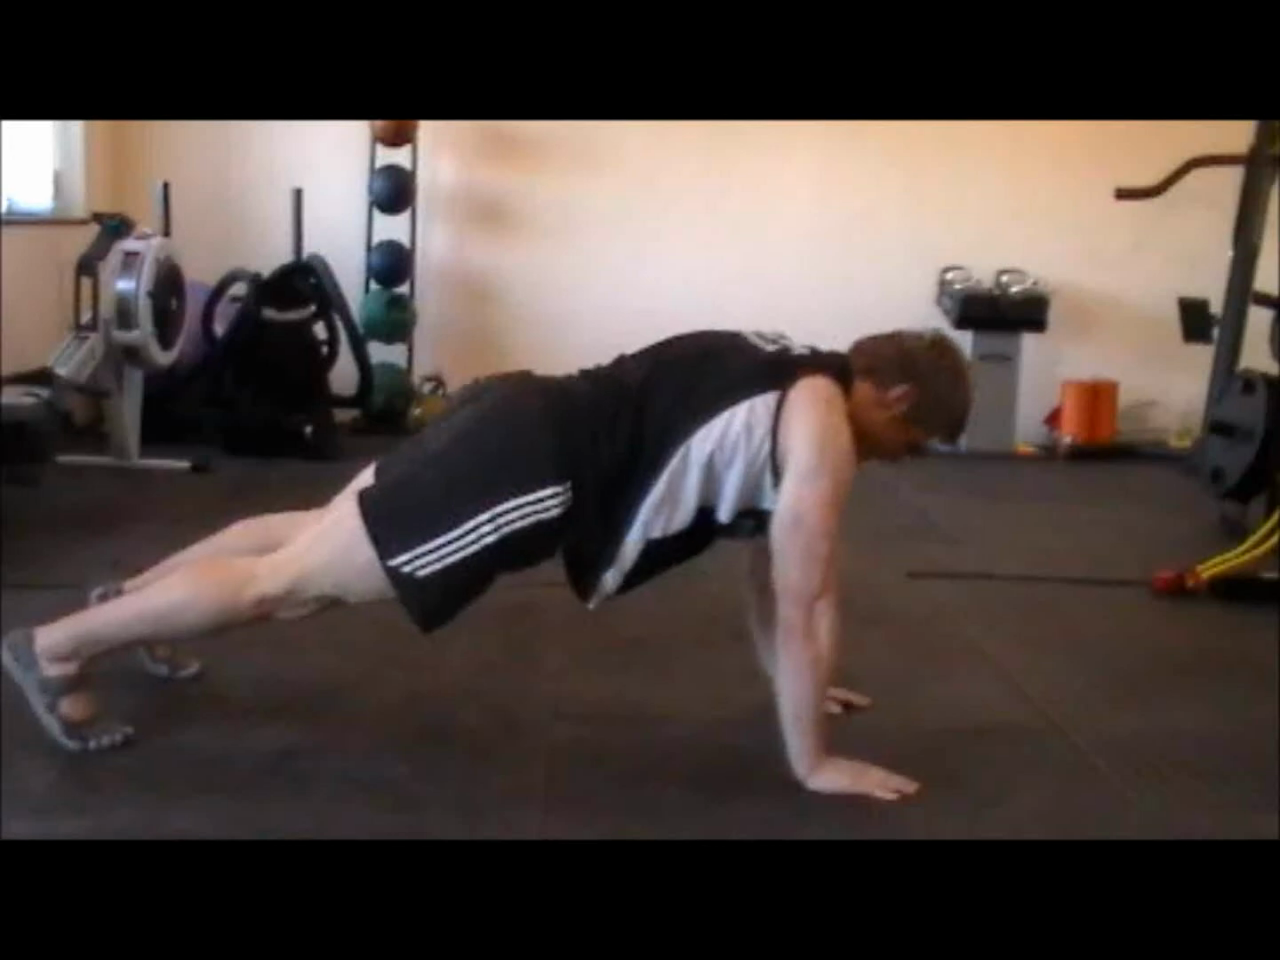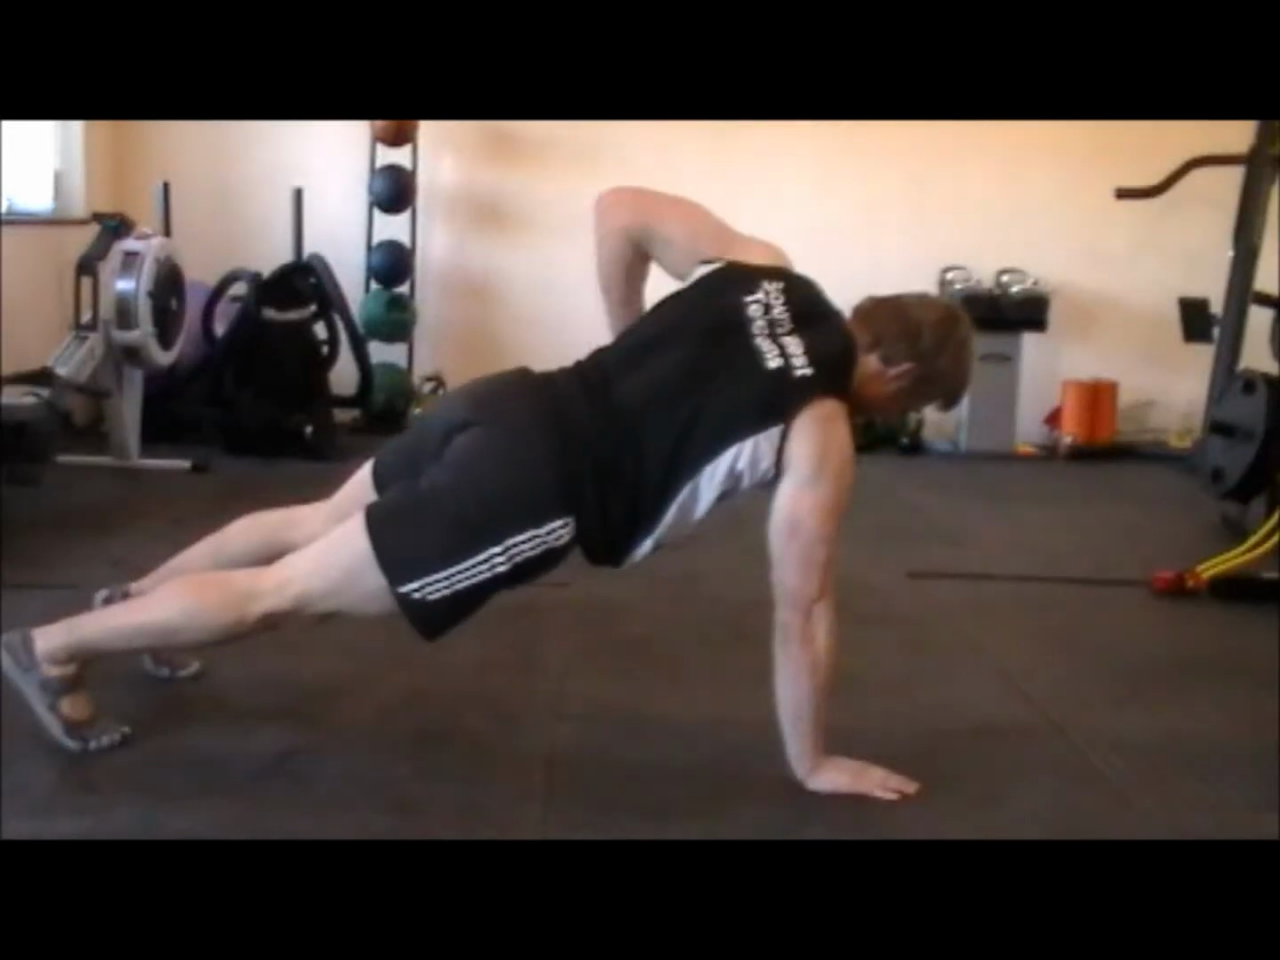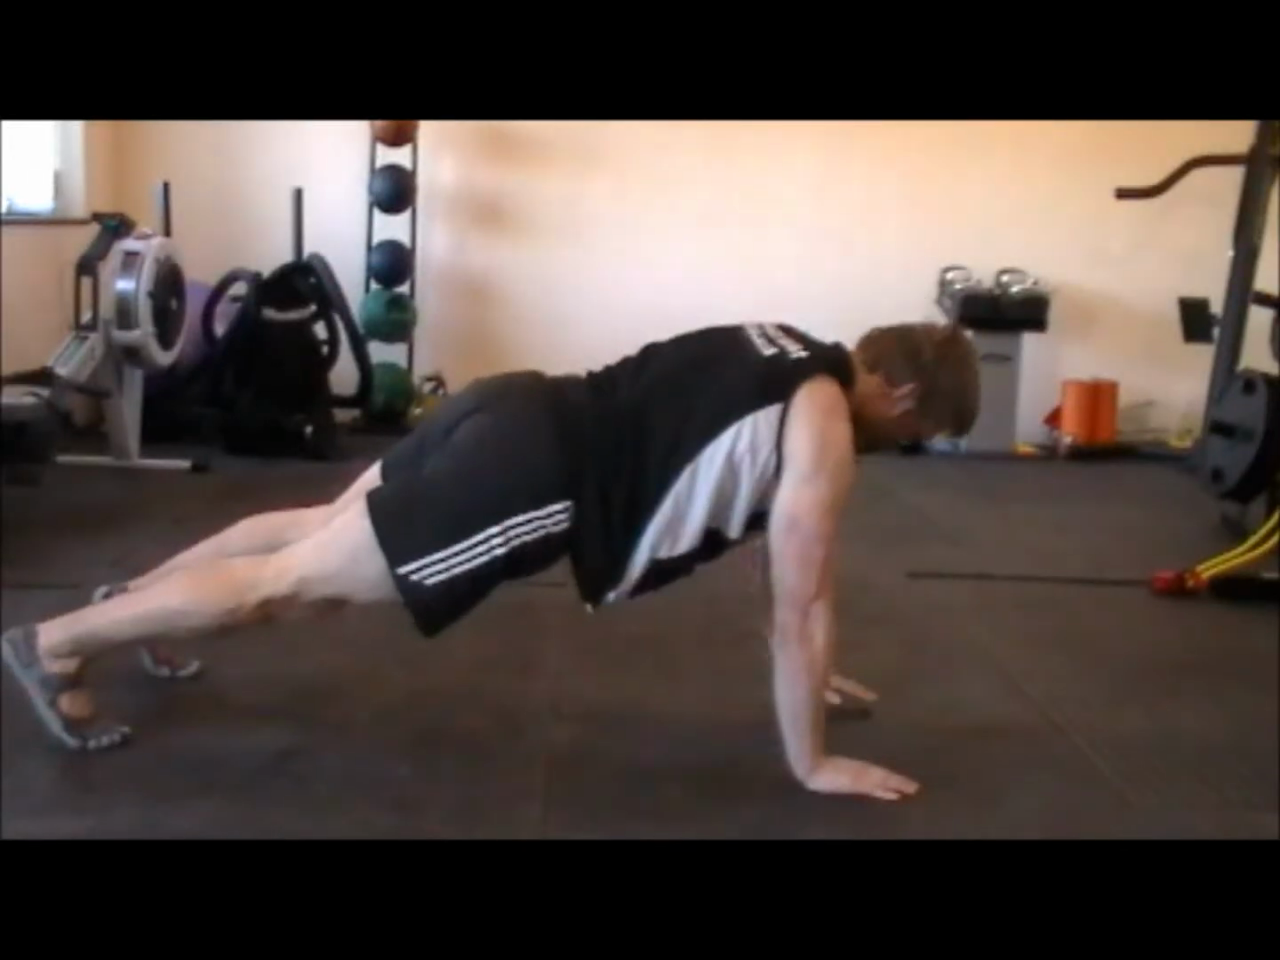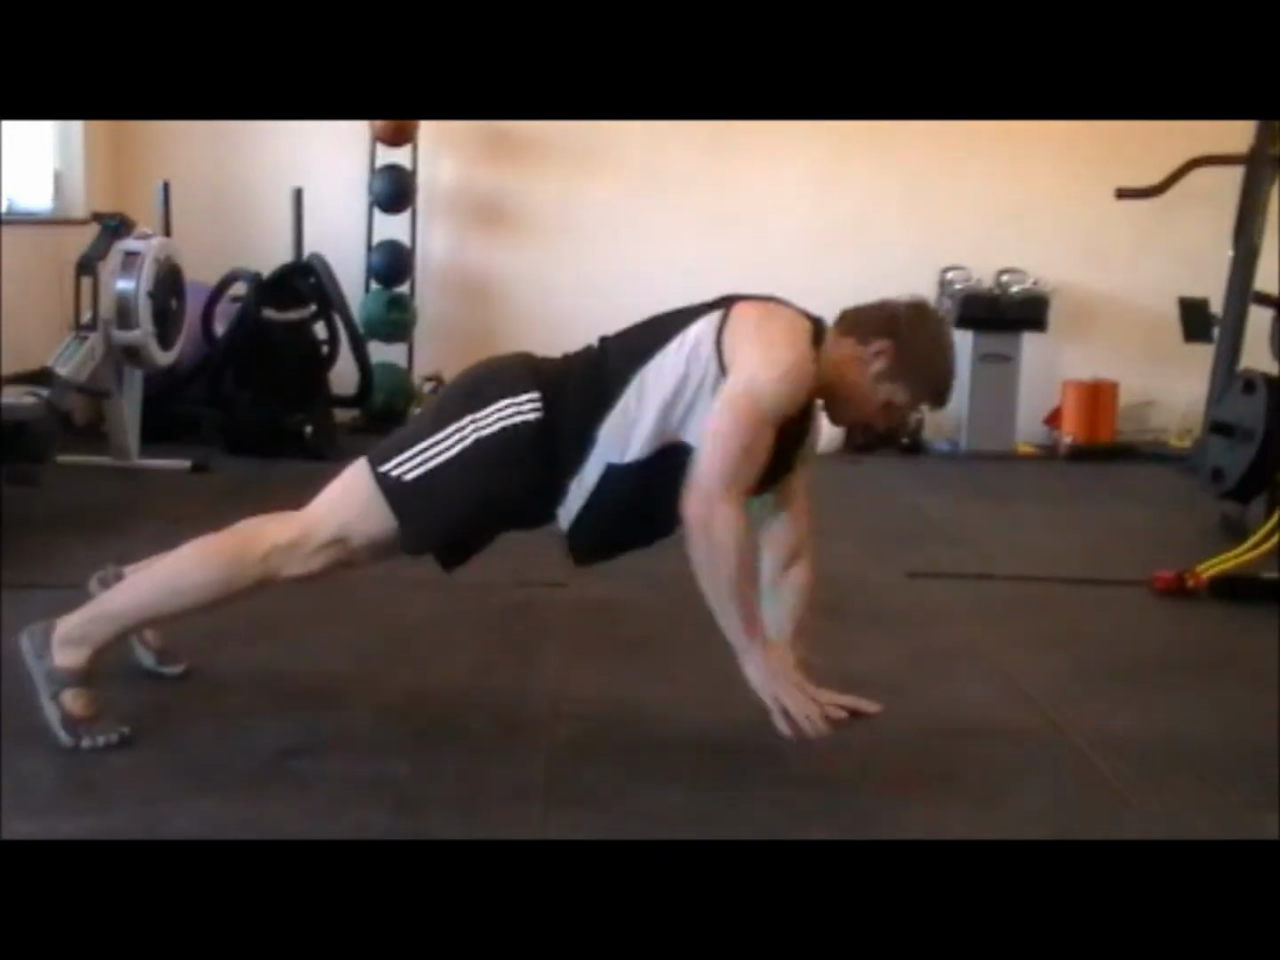
dt=0.7s
person 1, frame 1
left shoulder: (788, 386)
right shoulder: (825, 425)
left elbow: (765, 546)
right elbow: (807, 602)
left wrist: (788, 675)
right wrist: (814, 760)
left hip: (512, 419)
right hip: (528, 471)
left knee: (311, 532)
right knee: (288, 582)
left ankle: (126, 599)
person 1, frame 2
left shoulder: (762, 268)
right shoulder: (821, 428)
left elbow: (615, 206)
right elbow: (802, 608)
right wrist: (813, 763)
left hip: (501, 406)
right hip: (527, 485)
left knee: (316, 523)
right knee: (288, 593)
left ankle: (132, 594)
person 1, frame 3
left shoulder: (789, 359)
right shoulder: (826, 428)
left elbow: (736, 475)
right elbow: (801, 605)
left wrist: (807, 669)
right wrist: (812, 761)
left hip: (513, 412)
right hip: (530, 477)
left knee: (319, 525)
right knee: (291, 582)
left ankle: (132, 594)
person 1, frame 4
left shoulder: (798, 415)
right shoulder: (778, 348)
left elbow: (785, 551)
right elbow: (709, 509)
left wrist: (792, 680)
right wrist: (760, 658)
left hip: (541, 473)
right hip: (515, 421)
left knee: (329, 547)
right knee: (307, 541)
left ankle: (127, 588)
right ankle: (67, 642)
